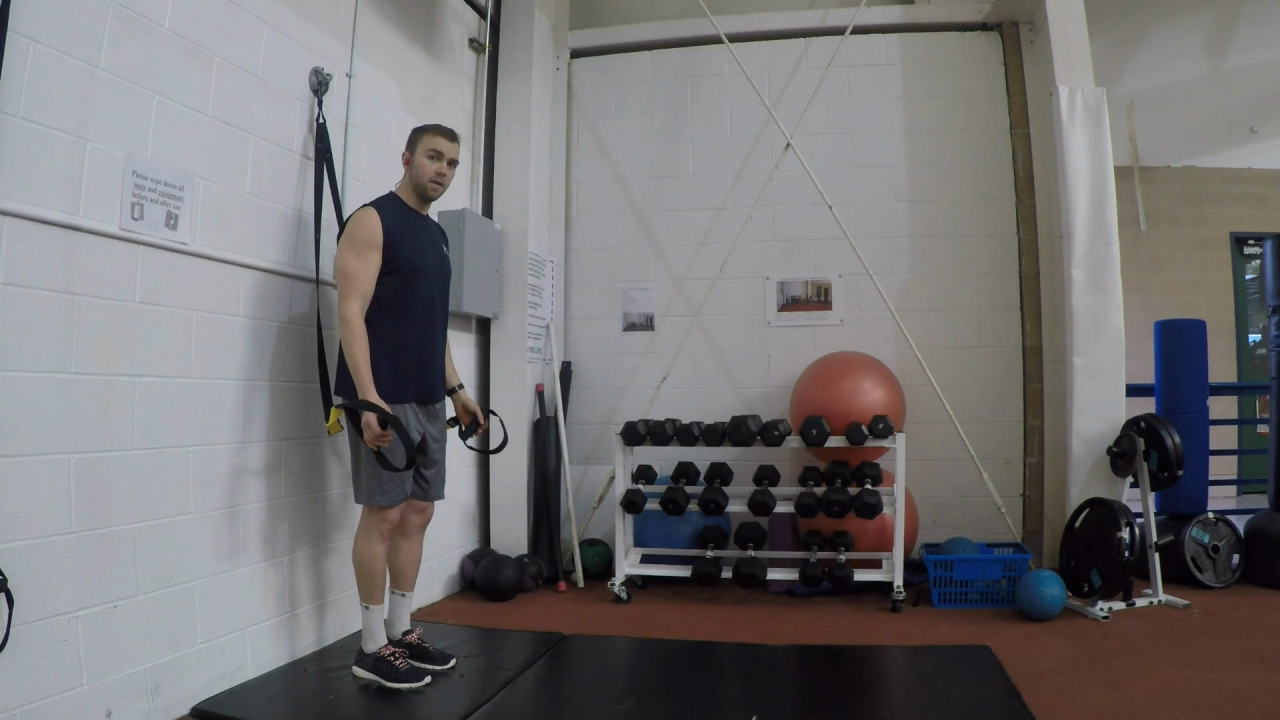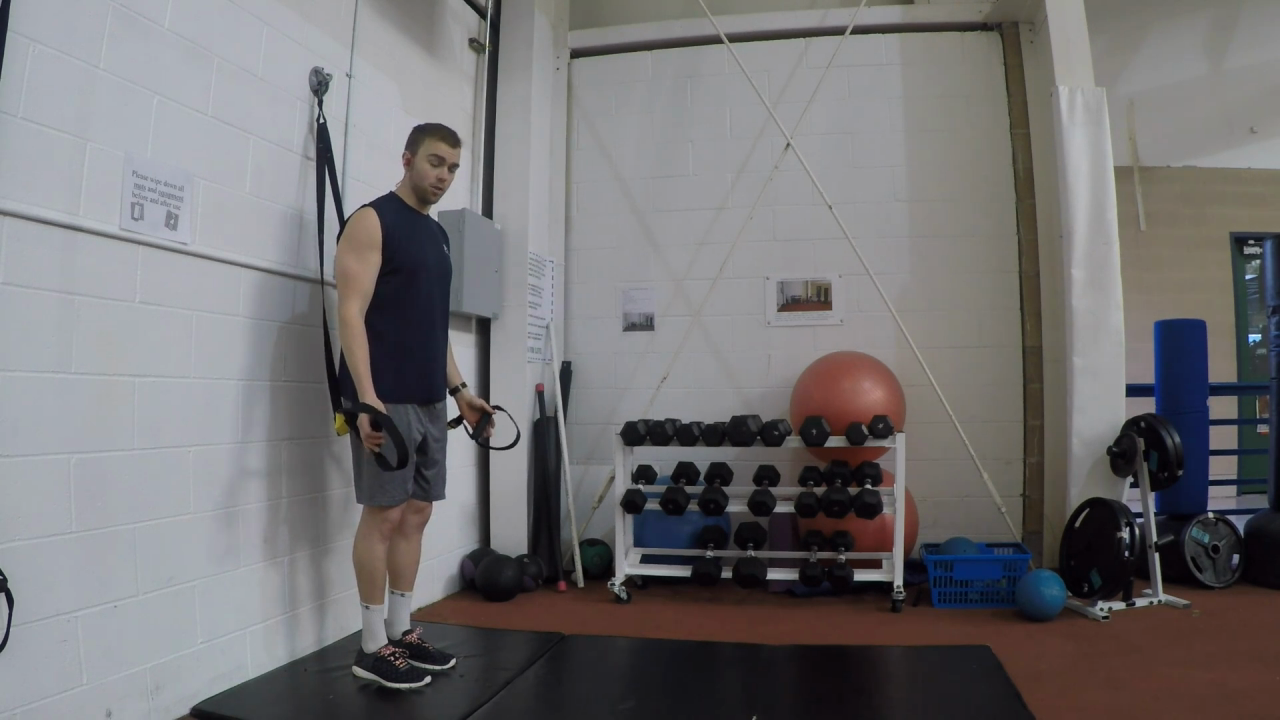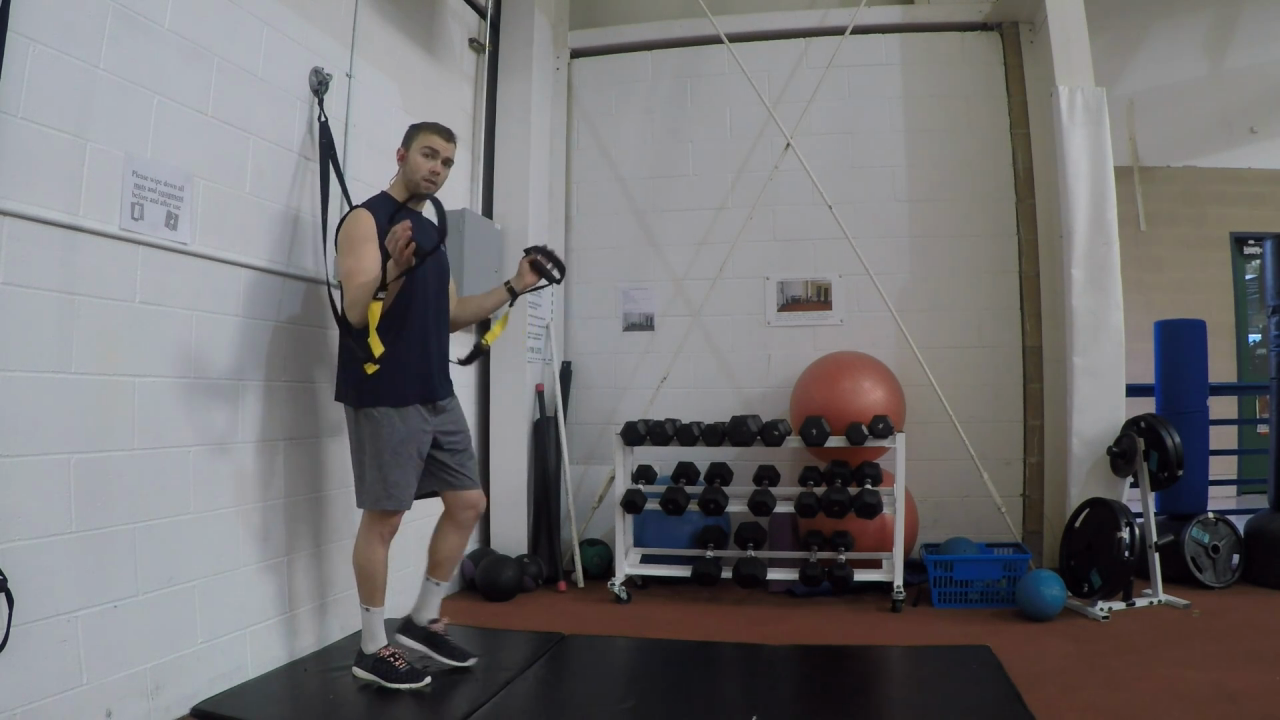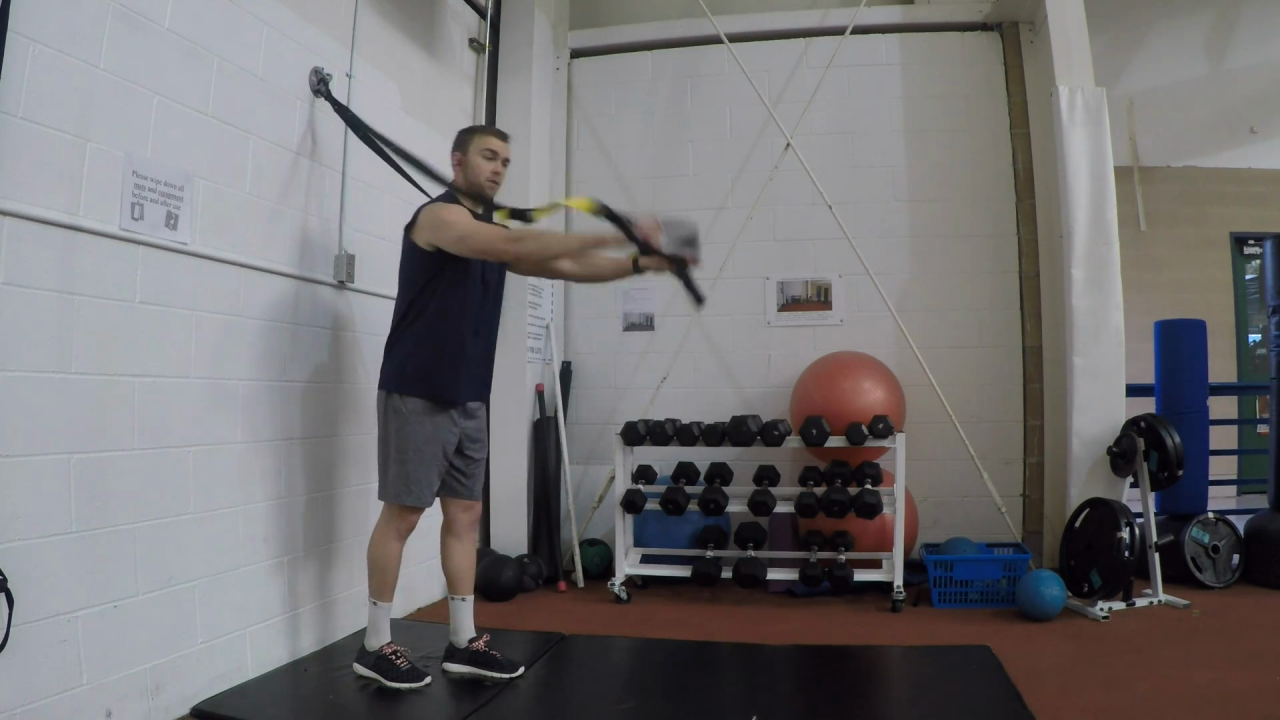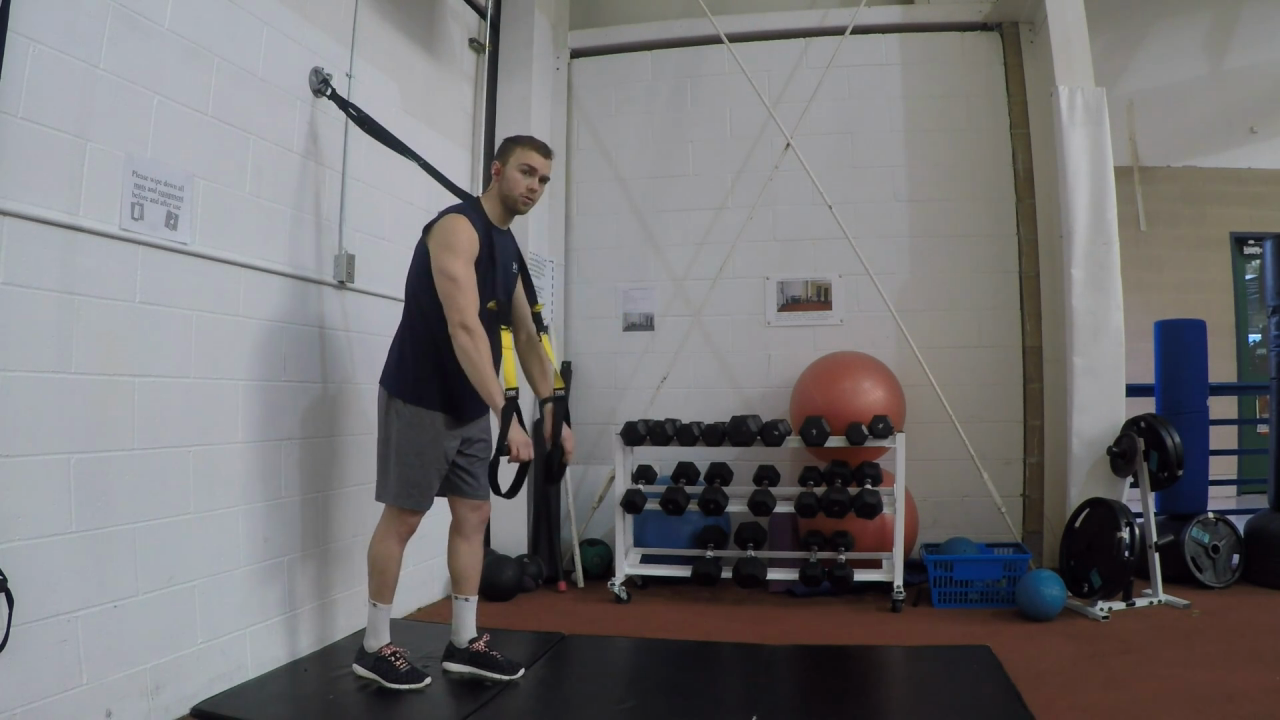
dt=1s
person 1, frame 1
left shoulder: (436, 233)
right shoulder: (373, 220)
right elbow: (351, 313)
left wrist: (456, 389)
right wrist: (368, 398)
left hip: (428, 399)
right hip: (385, 399)
left knee: (417, 512)
right knee: (384, 514)
left ankle: (401, 630)
right ankle: (373, 647)
person 1, frame 2
left shoulder: (437, 234)
right shoulder: (373, 221)
right elbow: (351, 313)
left wrist: (459, 388)
right wrist: (367, 396)
left hip: (428, 400)
right hip: (386, 399)
left knee: (416, 514)
right knee: (383, 515)
left ankle: (401, 631)
right ankle: (373, 646)
person 1, frame 3
left shoulder: (432, 232)
right shoulder: (366, 219)
right elbow: (357, 310)
left wrist: (512, 288)
right wrist: (394, 269)
left hip: (436, 395)
right hip: (384, 397)
left knee: (469, 503)
right knee: (383, 517)
left ankle: (424, 620)
right ankle: (373, 647)
person 1, frame 4
left shoulder: (493, 232)
right shoulder: (440, 216)
left elbow: (566, 267)
right elbow: (520, 245)
left wrist: (639, 262)
right wrist: (614, 233)
left hip: (468, 396)
right hip: (418, 393)
left knee: (465, 514)
right knee: (402, 513)
left ankle: (463, 641)
right ankle: (375, 644)
person 1, frame 5
left shoulder: (508, 246)
right shoulder: (457, 228)
left elbow: (527, 337)
right elbow: (464, 328)
left wrist: (553, 410)
right wrist: (507, 414)
left hip: (467, 404)
right hip: (420, 397)
left knee: (474, 514)
right knee: (403, 516)
left ankle: (464, 642)
right ankle: (375, 645)
